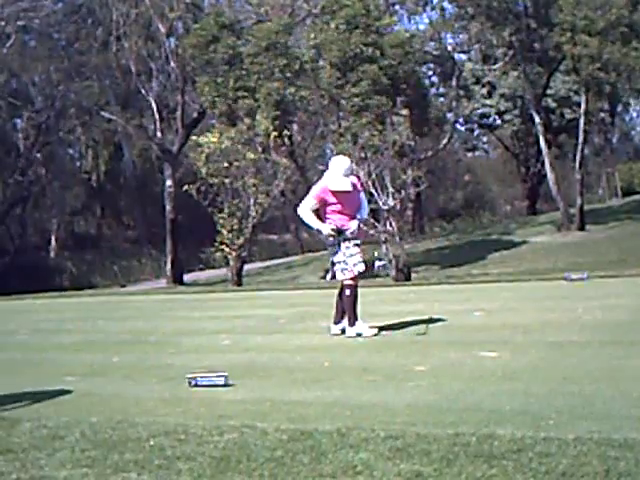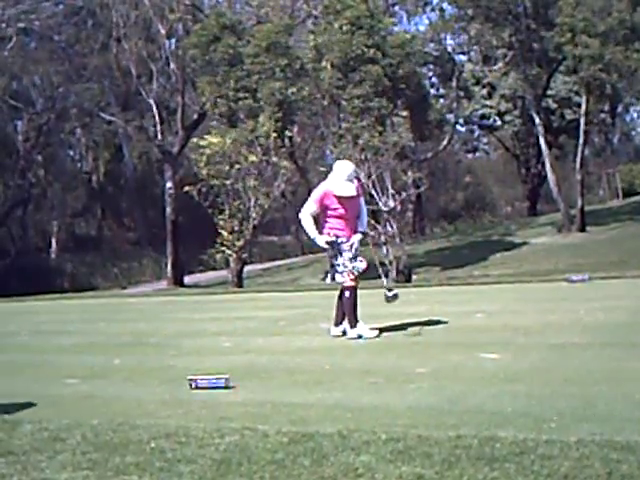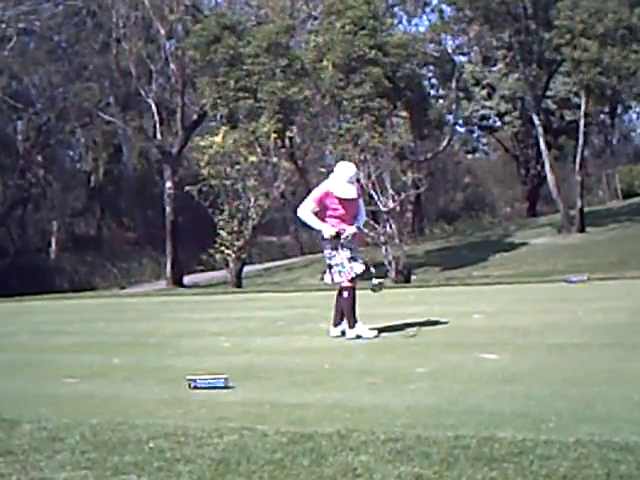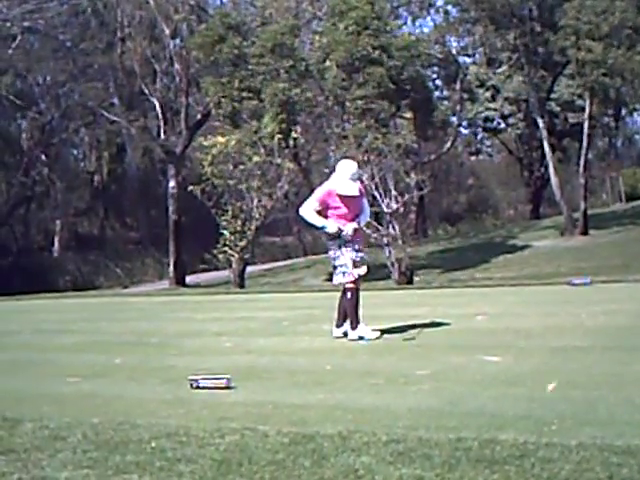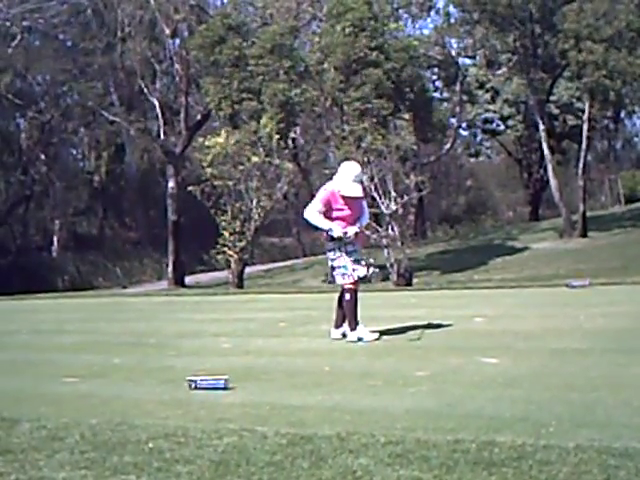
dt=0.4s
person 1, frame 1
left shoulder: (355, 182)
right shoulder: (323, 188)
left elbow: (364, 205)
right elbow: (303, 209)
left wrist: (357, 220)
right wrist: (320, 226)
left hip: (353, 236)
right hip: (338, 238)
left knee: (348, 280)
right knee: (350, 278)
left ankle: (337, 323)
right ankle: (353, 325)
person 1, frame 2
left shoulder: (355, 185)
right shoulder: (323, 191)
left elbow: (362, 210)
right elbow: (305, 214)
left wrist: (359, 233)
right wrist: (316, 237)
left hip: (352, 240)
right hip: (336, 241)
left knee: (349, 281)
right knee: (350, 280)
left ankle: (338, 325)
right ankle: (354, 326)
person 1, frame 3
left shoulder: (354, 187)
right shoulder: (324, 191)
left elbow: (361, 211)
right elbow: (302, 211)
left wrist: (355, 227)
right wrist: (323, 227)
left hip: (349, 240)
right hip: (334, 240)
left knee: (347, 281)
right knee: (348, 281)
left ankle: (337, 325)
right ankle: (352, 327)
person 1, frame 4
left shoulder: (358, 187)
right shoulder: (327, 191)
left elbow: (365, 211)
right elbow: (305, 210)
left wrist: (355, 225)
right wrist: (325, 224)
left hip: (355, 240)
right hip: (339, 242)
left knee: (351, 283)
right knee: (351, 282)
left ankle: (340, 326)
right ankle: (355, 328)
person 1, frame 5
left shoulder: (358, 190)
right shoulder: (329, 191)
left elbow: (364, 213)
right elbow: (310, 212)
left wrist: (357, 227)
right wrist: (331, 227)
left hip: (353, 242)
right hip: (338, 244)
left knee: (349, 285)
right knee: (350, 284)
left ankle: (338, 328)
right ankle: (354, 329)
